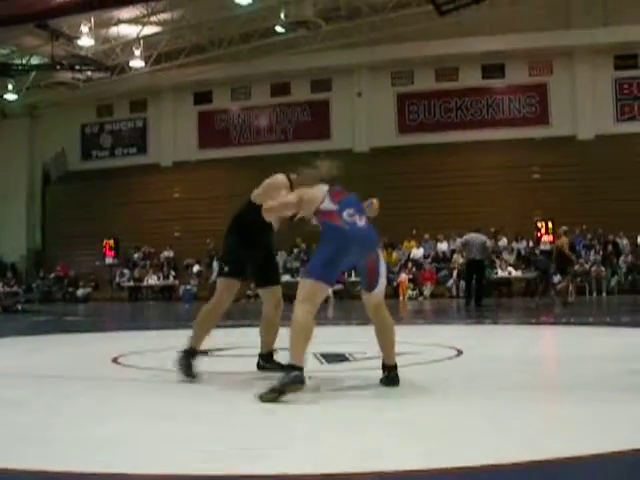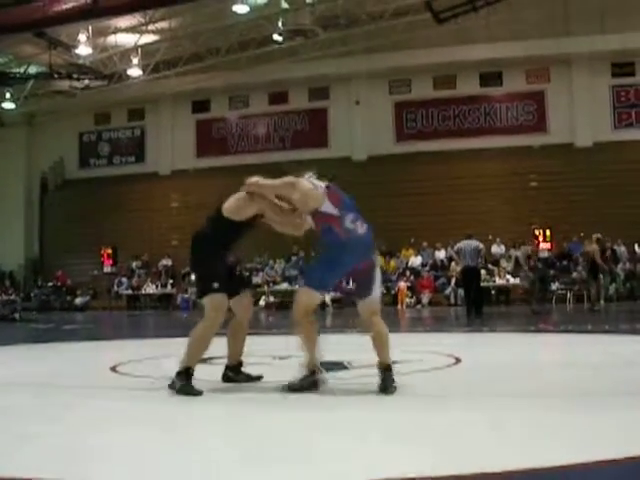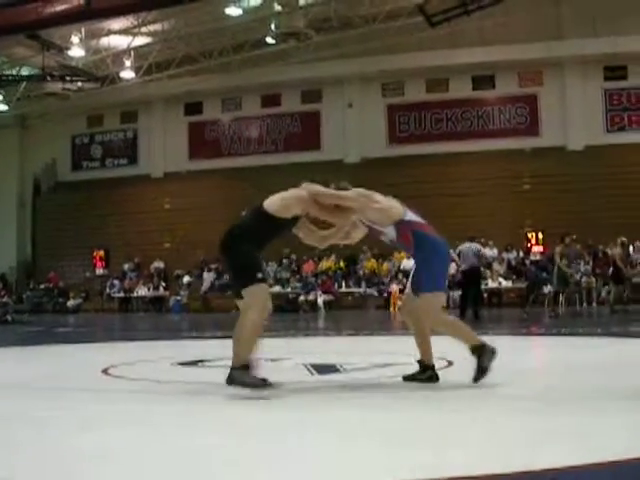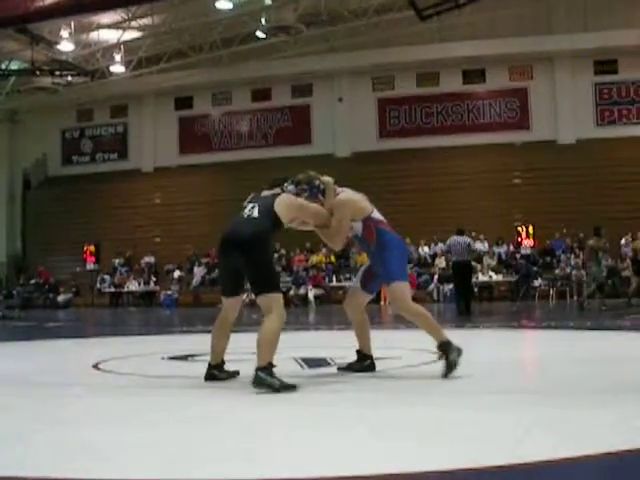
dt=0.7s
person 1, frame 1
right shoulder: (279, 184)
right elbow: (274, 222)
left hip: (261, 243)
right hip: (239, 239)
left knee: (274, 302)
right knee: (223, 299)
left ankle: (265, 357)
right ankle: (189, 354)
person 1, frame 2
left shoulder: (263, 206)
right shoulder: (256, 197)
left elbow: (288, 226)
right elbow: (289, 221)
left hip: (220, 254)
right hip: (206, 253)
left knee: (245, 311)
right knee: (216, 314)
left ankle: (233, 369)
right ankle: (182, 376)
person 1, frame 3
left shoulder: (295, 213)
right shoulder: (297, 197)
left elbow: (320, 241)
right elbow: (338, 216)
left wrist: (348, 225)
left hip: (240, 246)
right hip: (239, 245)
left knee: (251, 310)
right knee: (261, 305)
left ankle: (238, 370)
right ankle: (243, 367)
person 1, frame 4
left shoulder: (255, 197)
right shoulder: (292, 202)
right elbow: (325, 219)
left hip: (228, 246)
right hip: (254, 248)
left knee: (229, 311)
right knee: (275, 312)
left ankle: (215, 367)
right ankle: (263, 371)
person 2, frame 1
left shoulder: (308, 195)
right shoulder: (352, 197)
left elbow: (269, 210)
left hip: (339, 238)
right hip: (368, 239)
left knee: (305, 303)
right knee: (376, 307)
left ankle: (294, 372)
right ankle: (391, 371)
person 2, frame 2
left shoulder: (297, 185)
right shoulder: (329, 189)
left elbow: (252, 184)
left wrist: (254, 180)
left hip: (339, 247)
right hip: (365, 246)
left knee: (302, 308)
right knee: (371, 314)
left ankle: (311, 372)
right ankle: (386, 371)
person 2, frame 3
left shoulder: (363, 199)
right shoulder: (365, 213)
left elbow: (324, 195)
right elbow: (348, 237)
left wrist: (308, 187)
left hip: (432, 252)
right hip: (426, 254)
left knee: (431, 314)
right knee: (409, 310)
left ankle: (482, 350)
right ankle: (427, 368)
person 2, frame 4
left shoulder: (343, 200)
right shoulder: (336, 201)
left elbow: (337, 243)
left hip: (390, 248)
right hip: (379, 254)
left knee: (401, 303)
right knee: (352, 304)
left ankle: (447, 348)
right ankle: (365, 358)
